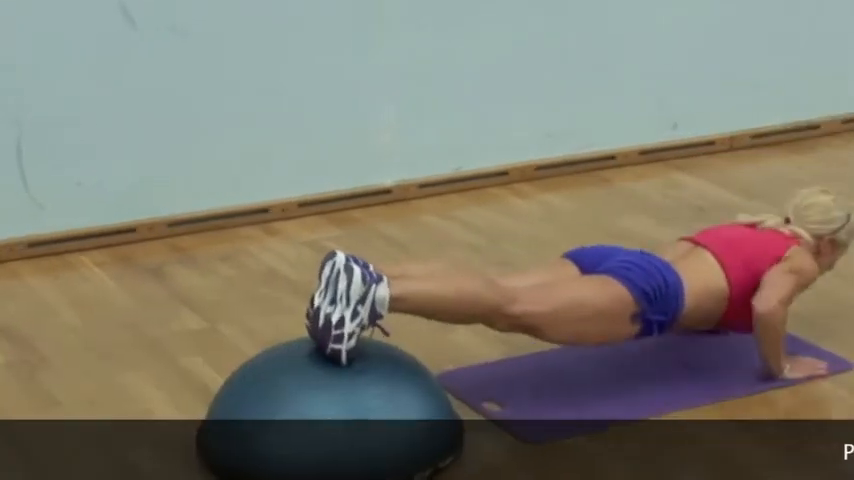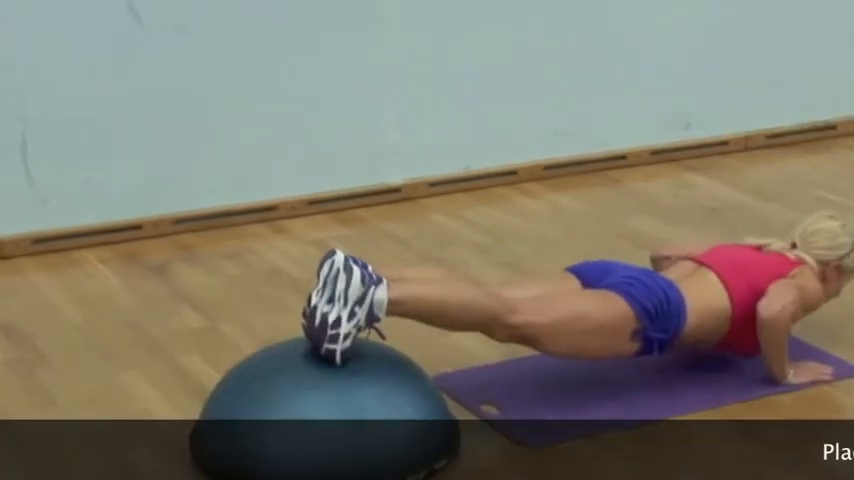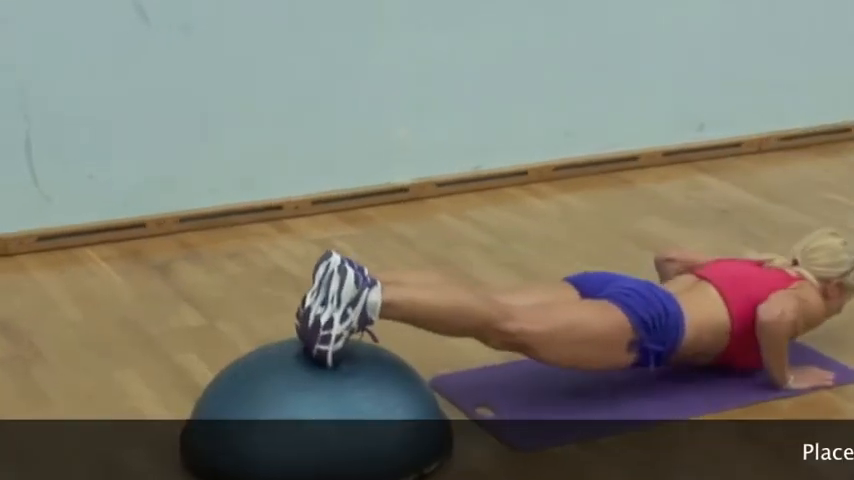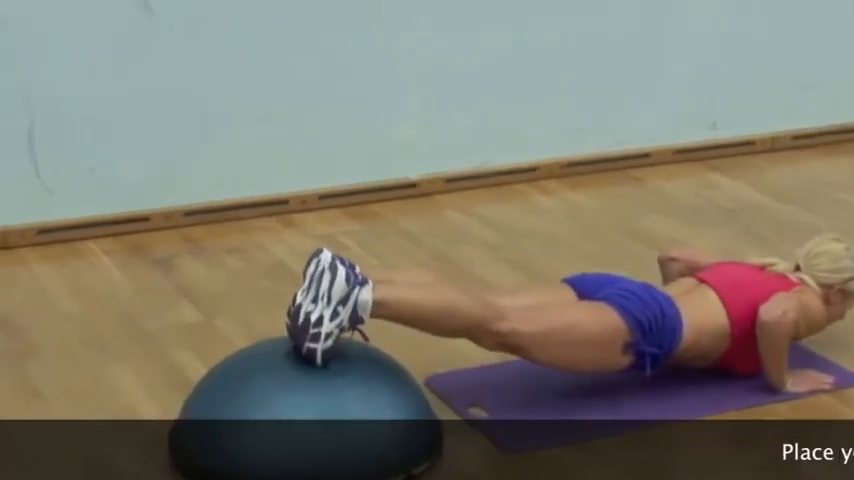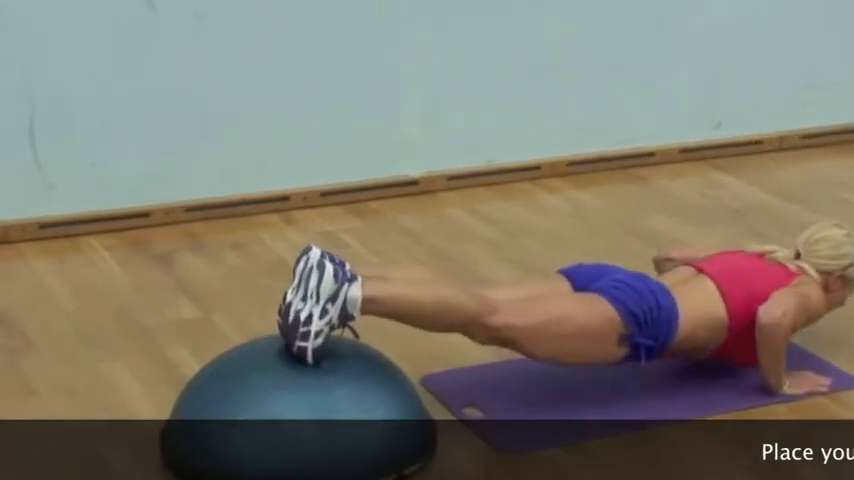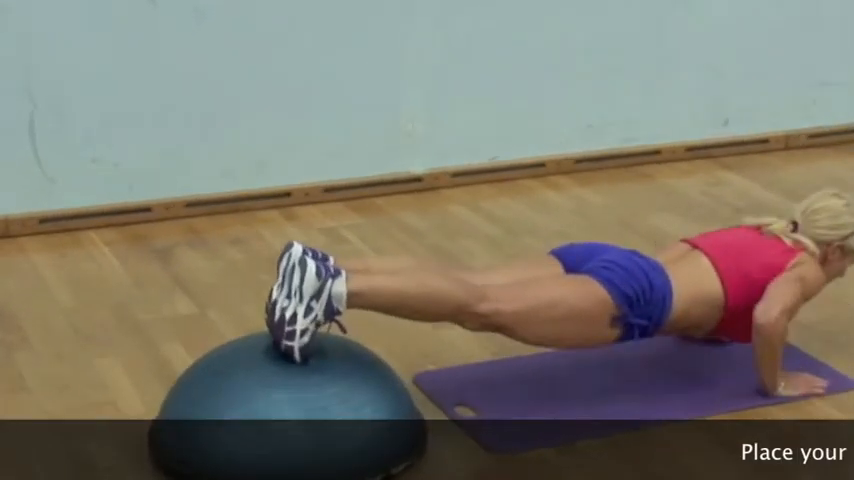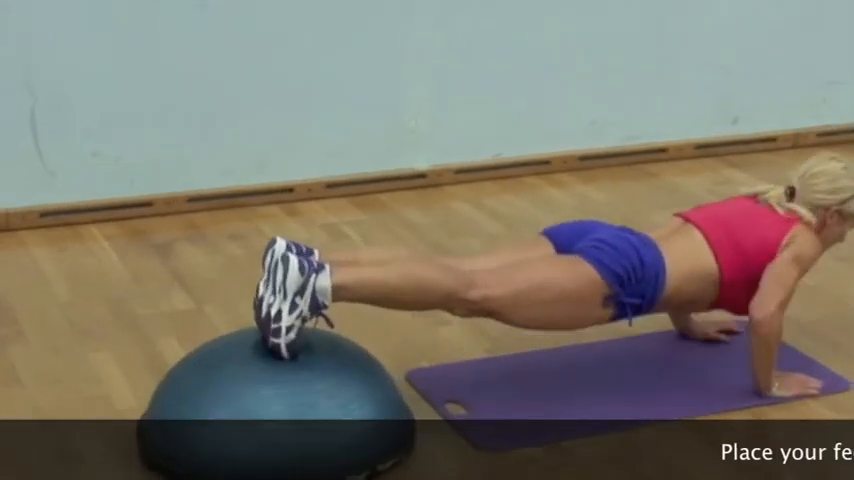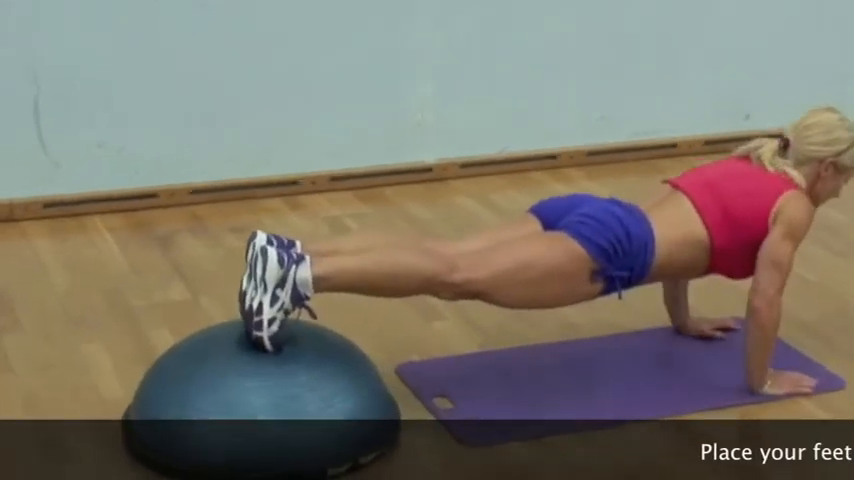
dt=0.2s
person 1, frame 1
left shoulder: (746, 230)
right shoulder: (802, 261)
right elbow: (766, 309)
left wrist: (686, 315)
right wrist: (779, 368)
left hip: (610, 260)
right hip: (643, 291)
left knee: (495, 291)
right knee: (516, 311)
left ankle: (362, 275)
right ankle: (376, 294)
person 1, frame 2
left shoulder: (751, 253)
right shoulder: (807, 284)
left elbow: (662, 254)
right elbow: (770, 312)
right wrist: (783, 372)
left hip: (612, 275)
right hip: (646, 309)
left knee: (495, 303)
right knee: (516, 321)
left ankle: (360, 277)
right ankle: (377, 297)
person 1, frame 3
left shoulder: (752, 267)
right shoulder: (808, 300)
left elbow: (668, 257)
right elbow: (770, 317)
right wrist: (784, 377)
left hip: (611, 287)
right hip: (644, 322)
left knee: (492, 311)
right knee: (512, 328)
left ankle: (354, 279)
right ankle: (370, 299)
person 1, frame 4
left shoulder: (754, 271)
left elbow: (672, 256)
right elbow: (772, 318)
right wrist: (781, 379)
left hip: (610, 290)
right hip: (641, 326)
left knee: (488, 309)
right knee: (505, 328)
left ankle: (348, 279)
right ankle: (360, 299)
person 1, frame 5
left shoulder: (756, 260)
left elbow: (668, 256)
right elbow: (770, 320)
right wrist: (779, 382)
left hip: (606, 279)
right hip: (638, 315)
left knee: (480, 302)
right knee: (497, 322)
left ankle: (336, 275)
right ankle: (349, 295)
person 1, frame 6
left shoulder: (755, 234)
right shoulder: (807, 269)
right elbow: (767, 319)
left wrist: (688, 320)
right wrist: (774, 384)
left hip: (604, 260)
right hip: (630, 295)
left knee: (468, 287)
right knee: (486, 309)
left ankle: (322, 270)
right ankle: (336, 290)
person 1, frame 7
left shoulder: (750, 205)
right shoulder: (803, 242)
right elbow: (764, 314)
left wrist: (686, 323)
right wrist: (768, 383)
left hip: (596, 239)
right hip: (620, 274)
left knee: (456, 275)
right knee: (475, 295)
left ankle: (307, 262)
right ankle: (320, 285)
person 1, frame 8
left shoulder: (740, 167)
right shoulder: (795, 207)
right elbow: (763, 303)
left wrist: (682, 321)
right wrist: (762, 379)
left hip: (583, 213)
right hip: (610, 247)
left knee: (440, 257)
right knee: (459, 277)
left ankle: (288, 253)
right ankle: (301, 276)
